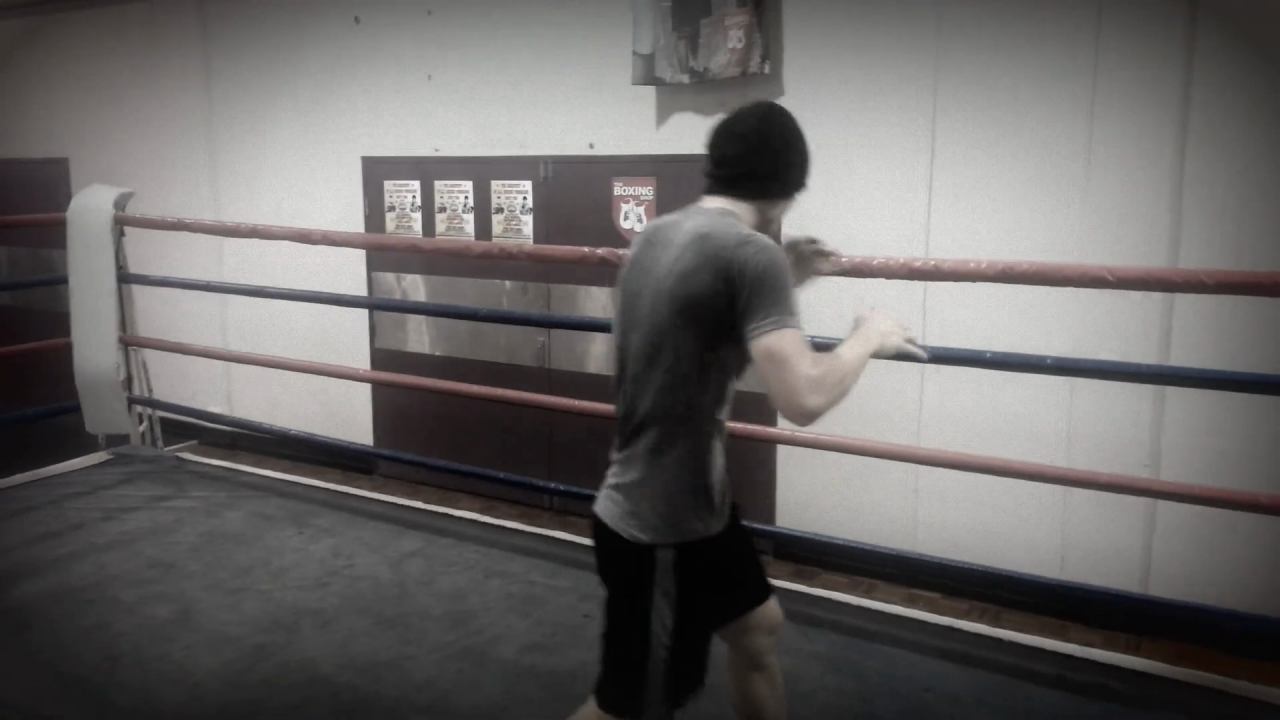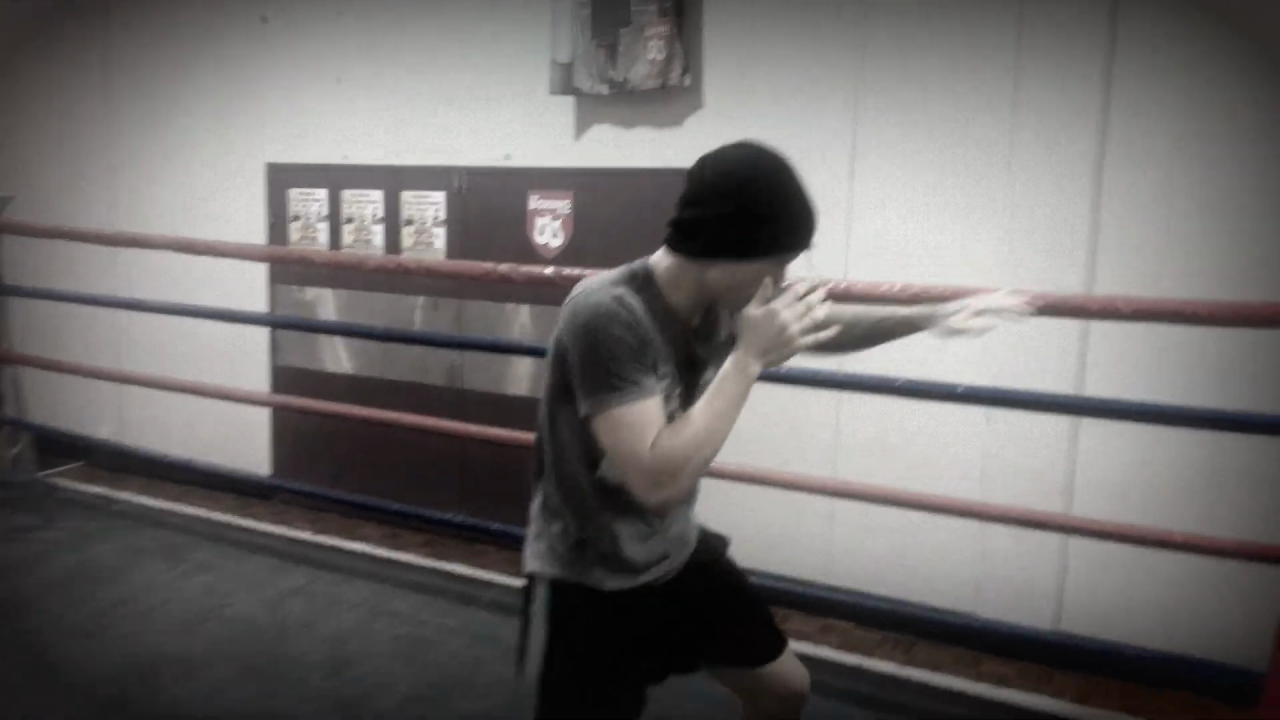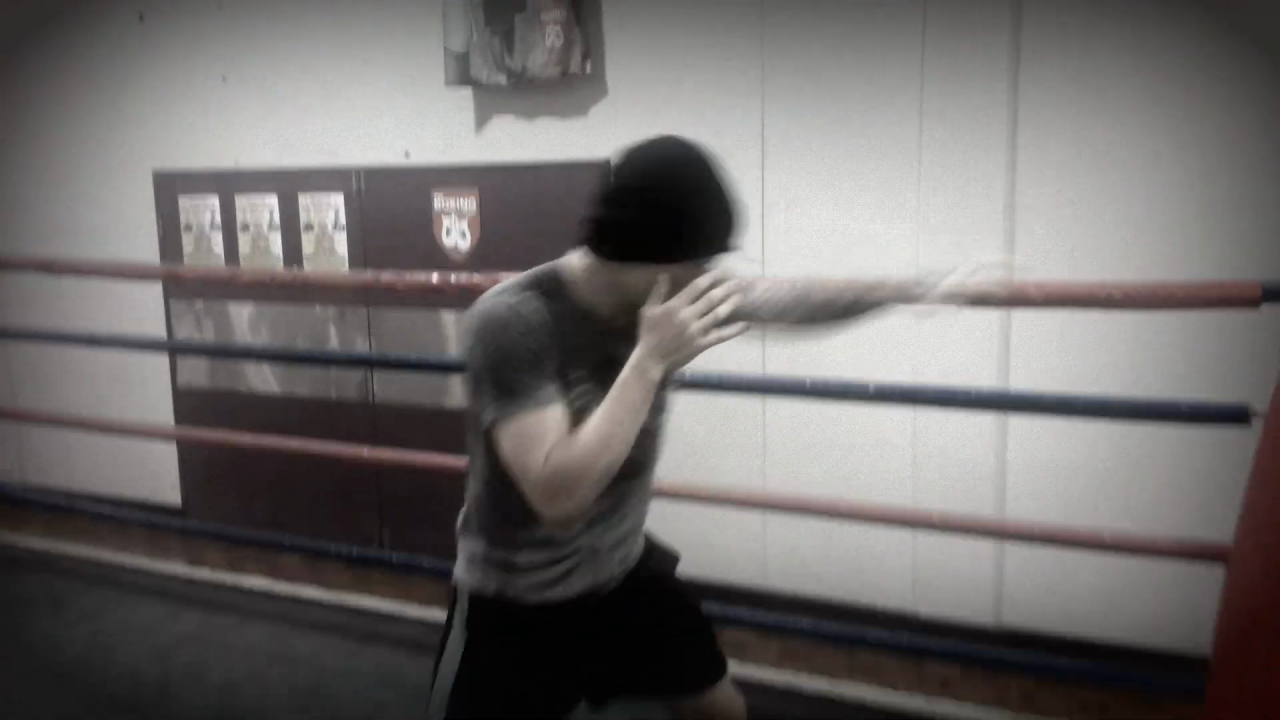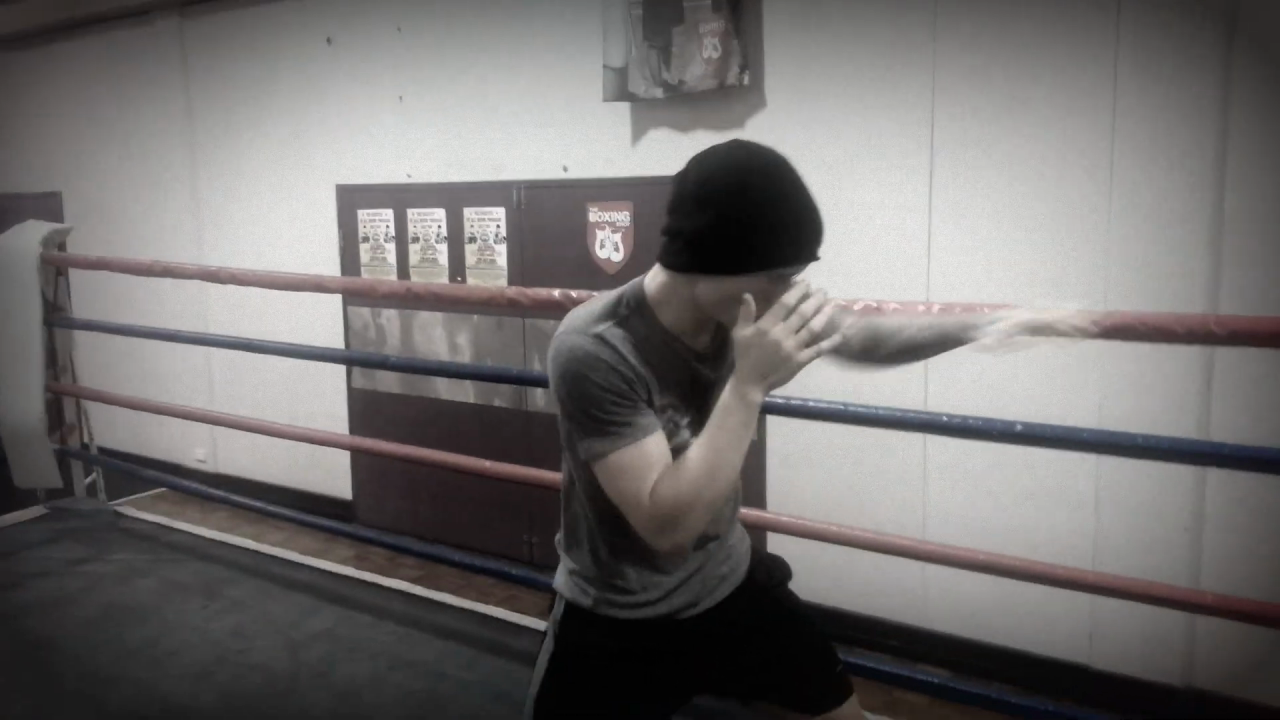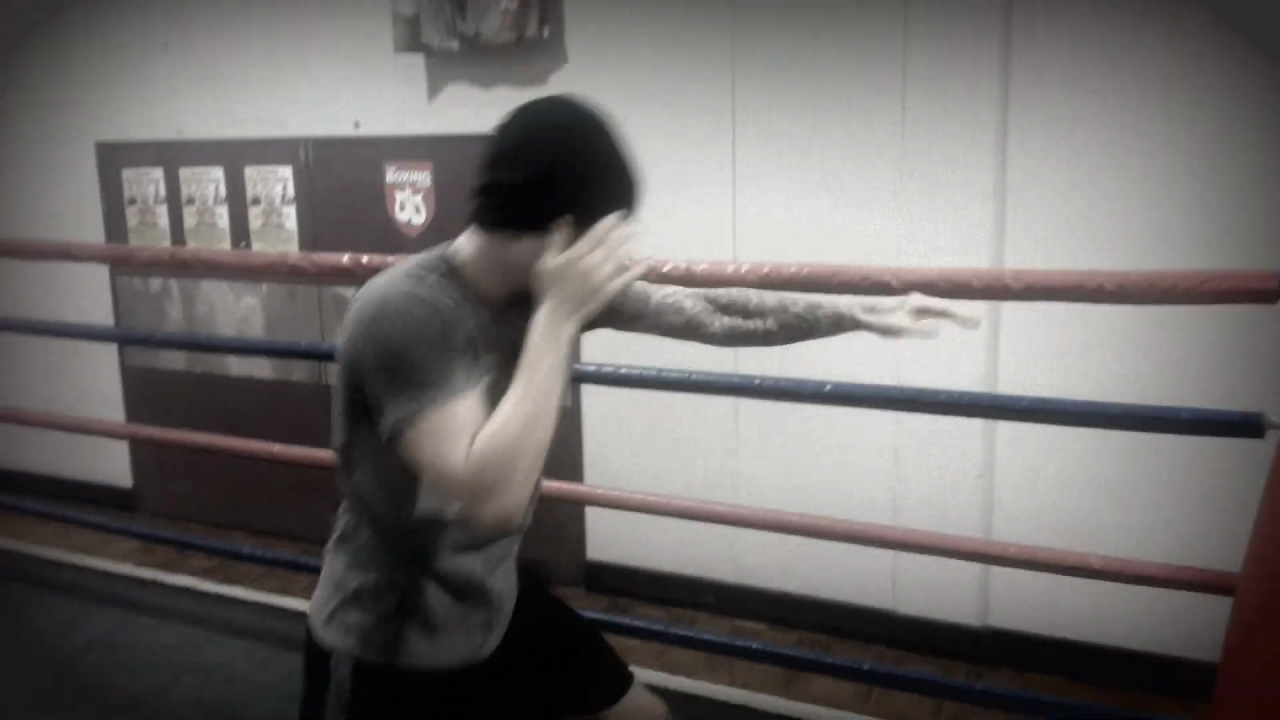
dt=0.7s
person 1, frame 1
left shoulder: (662, 235)
right shoulder: (745, 252)
right elbow: (802, 399)
left wrist: (776, 289)
right wrist: (868, 338)
left hip: (687, 502)
right hip: (660, 521)
left knee: (759, 628)
person 1, frame 2
left shoulder: (729, 297)
right shoulder: (603, 315)
left elbow: (821, 331)
right elbow: (656, 475)
left wrist: (935, 316)
right wrist: (749, 356)
left hip: (676, 553)
right hip: (583, 579)
person 1, frame 3
left shoulder: (673, 296)
right shoulder: (508, 322)
left elbow: (787, 304)
right elbow: (557, 495)
left wrist: (920, 284)
right wrist: (651, 358)
left hip: (617, 569)
right hip: (512, 601)
person 1, frame 4
left shoulder: (756, 301)
right shoulder: (592, 350)
left elbow: (860, 338)
right elbow: (668, 524)
left wrist: (980, 326)
right wrist: (750, 383)
left hip: (726, 583)
right hip: (616, 617)
person 1, frame 5
left shoulder: (589, 283)
right shoulder: (397, 310)
left elbow: (705, 314)
right elbow: (491, 498)
right wrist: (558, 316)
left hip: (492, 603)
